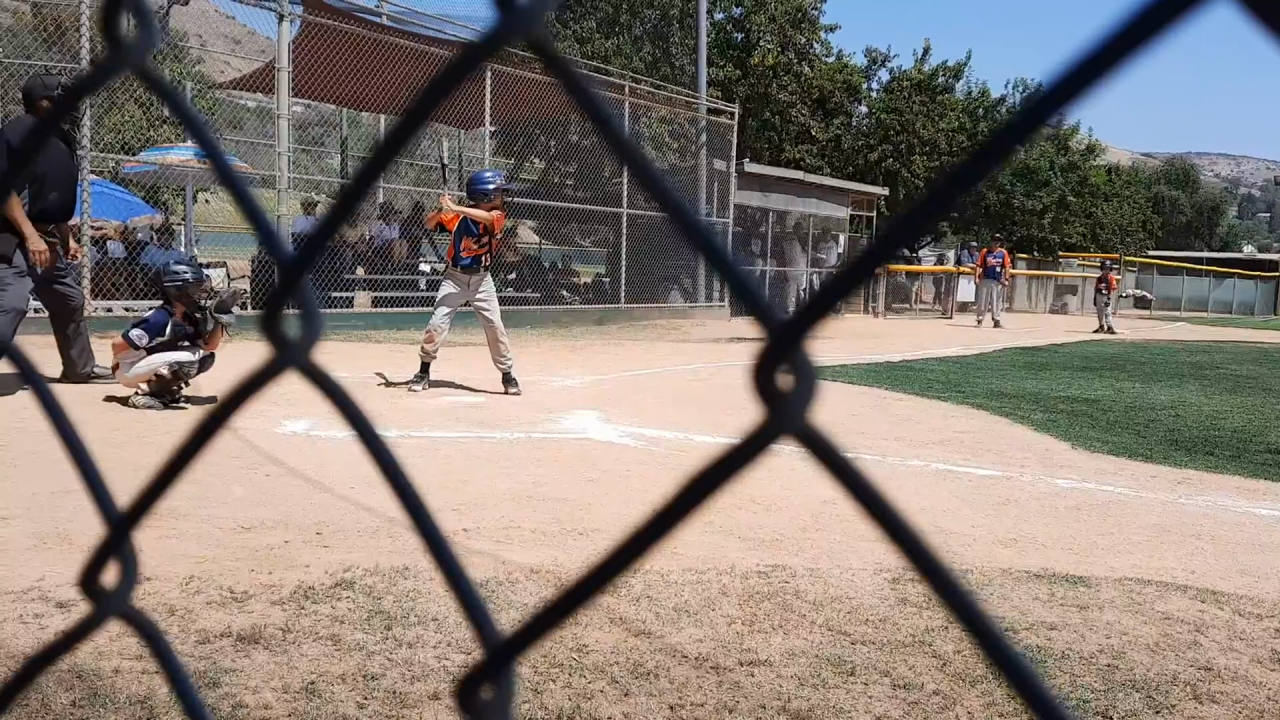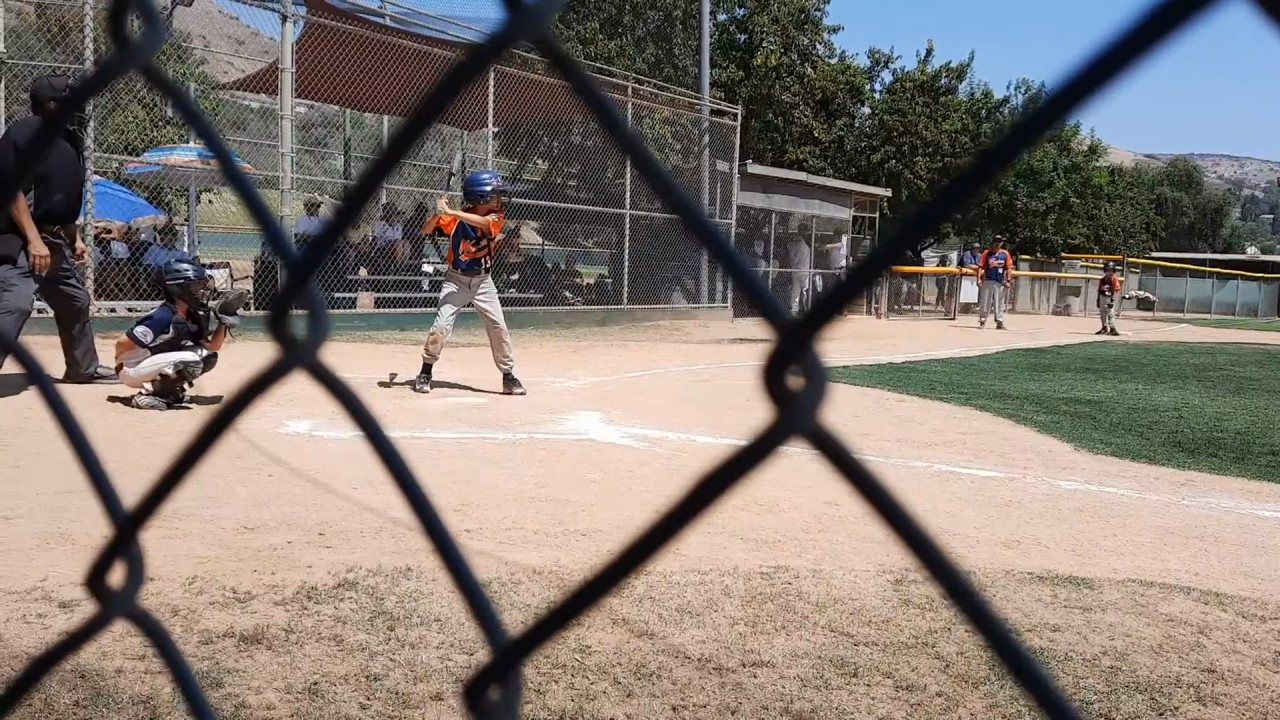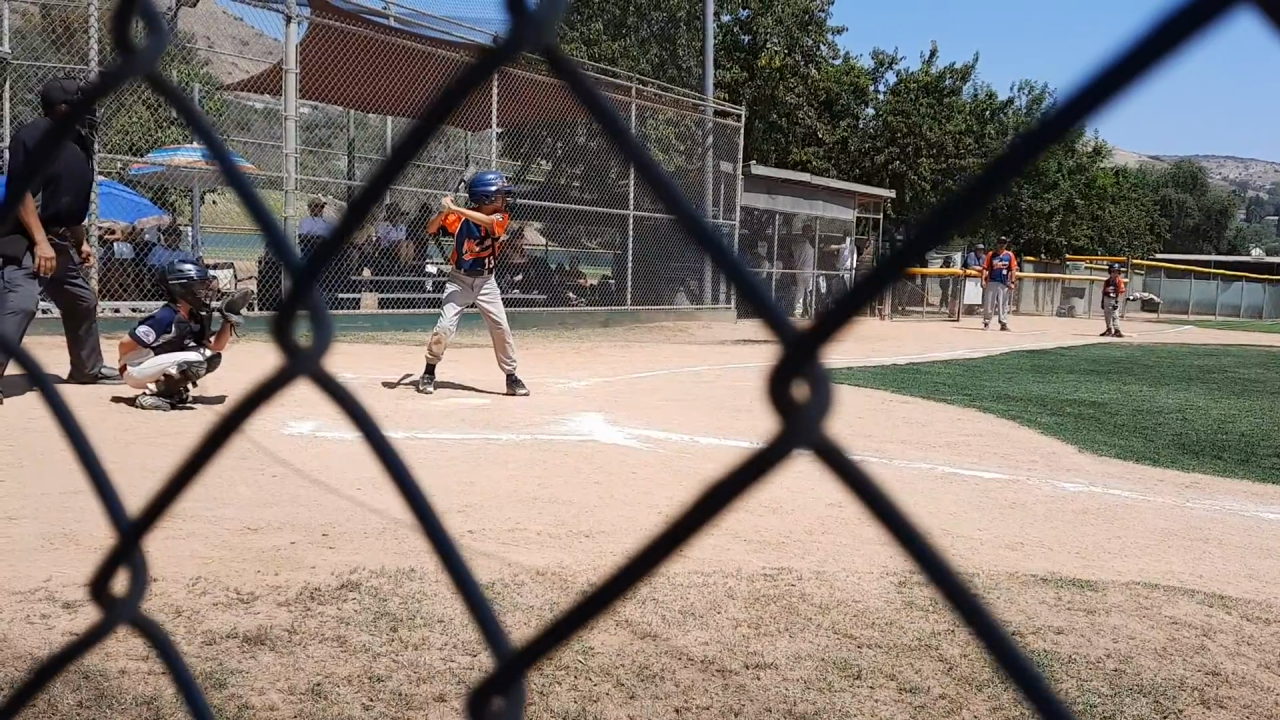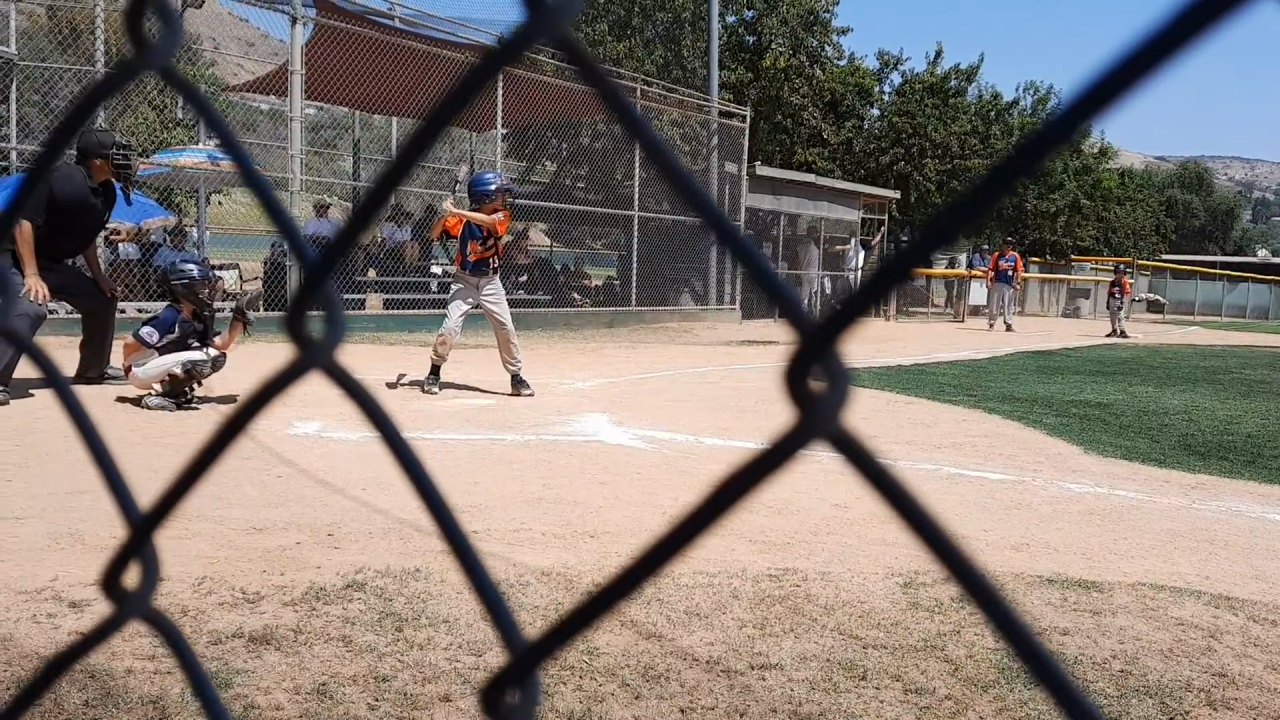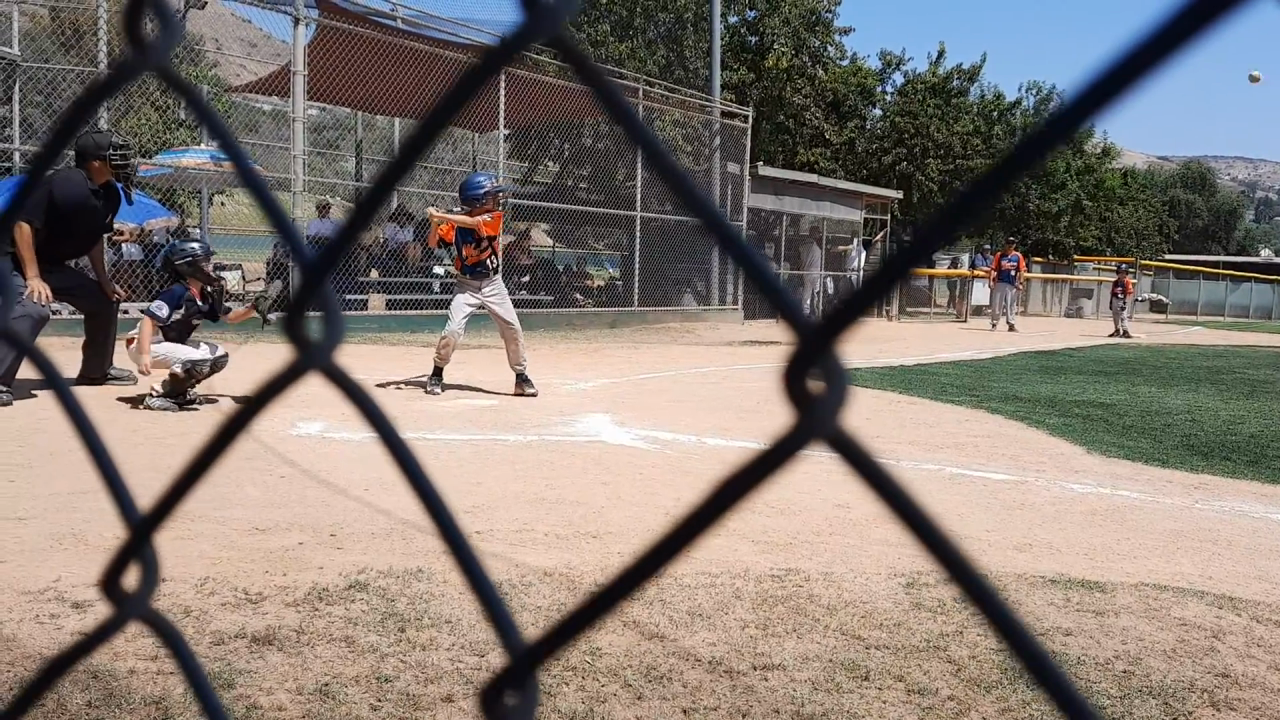
dt=0.5s
person 1, frame 1
left shoulder: (58, 137)
left wrist: (67, 238)
right wrist: (31, 236)
left hip: (49, 239)
left knee: (71, 301)
left ankle: (80, 367)
person 1, frame 2
left shoulder: (66, 138)
right shoulder: (25, 133)
left wrist: (74, 238)
right wrist: (33, 239)
left hip: (54, 241)
left knee: (76, 301)
left ankle: (83, 367)
person 1, frame 3
left shoulder: (78, 141)
right shoulder: (34, 135)
left wrist: (81, 241)
right wrist: (41, 242)
left hip: (61, 243)
right hip: (27, 242)
left knee: (84, 302)
left ankle: (88, 369)
person 1, frame 4
left shoulder: (107, 192)
right shoulder: (63, 180)
right elbow: (23, 221)
left wrist: (99, 276)
right wrist: (31, 274)
left hip: (53, 262)
left knee: (102, 299)
right knee: (30, 306)
left ankle: (93, 369)
person 1, frame 5
left shoulder: (110, 194)
right shoulder: (64, 183)
left elbow: (95, 237)
right elbow: (23, 224)
left wrist: (103, 280)
right wrist: (33, 277)
left hip: (55, 264)
left knee: (104, 301)
right knee: (33, 309)
left ankle: (96, 371)
person 2, frame 1
left shoulder: (498, 215)
right shoulder: (457, 215)
left elbow: (487, 218)
right elbow: (429, 225)
left wrist: (455, 208)
right wrist: (442, 210)
left hip: (482, 280)
right hip: (455, 277)
left knee: (495, 327)
right knee: (437, 324)
left ankle: (507, 375)
right ankle: (423, 372)
person 2, frame 2
left shoulder: (496, 217)
right shoulder: (456, 217)
left elbow: (482, 222)
right elbow: (426, 230)
left wrist: (450, 212)
right wrist: (439, 212)
left hip: (483, 281)
right hip: (456, 280)
left knee: (498, 328)
right knee: (441, 326)
left ankle: (508, 376)
right ankle: (425, 372)
person 2, frame 3
left shoulder: (501, 218)
right shoulder: (460, 216)
left elbow: (486, 221)
right elbow: (431, 229)
left wrist: (455, 208)
right wrist: (444, 211)
left hip: (486, 282)
right hip: (459, 280)
left knee: (501, 328)
right knee: (444, 327)
left ankle: (511, 377)
right ankle: (429, 372)
person 2, frame 4
left shoulder: (502, 216)
right shoulder: (462, 219)
left elbow: (488, 221)
right elbow: (434, 234)
left wrist: (456, 212)
right wrist: (446, 214)
left hip: (491, 282)
right hip: (464, 281)
left knee: (506, 329)
right knee: (450, 327)
left ankle: (516, 378)
right ankle: (434, 374)
person 2, frame 5
left shoulder: (495, 217)
right shoulder: (456, 222)
left elbow: (473, 223)
right elbow: (432, 244)
left wrist: (441, 215)
right wrist: (435, 221)
left hip: (493, 284)
right hip: (466, 285)
left knee: (513, 328)
right knee: (452, 331)
left ankle: (521, 378)
right ankle: (436, 375)
person 3, frame 1
left shoulder: (189, 318)
right shoulder: (160, 319)
left elbow: (209, 346)
right elbow: (117, 345)
right wrist: (128, 359)
left hip: (152, 363)
right hip: (128, 370)
left knee: (205, 356)
right knee: (185, 361)
left ankle: (161, 390)
right ankle: (144, 393)
person 3, frame 2
left shoulder: (192, 317)
right shoulder: (163, 317)
left elbow: (212, 346)
right elbow: (123, 343)
right wrist: (122, 363)
left hip: (156, 364)
right hip: (131, 370)
left knee: (208, 356)
right knee: (190, 362)
left ankle: (166, 390)
right ankle: (147, 394)
person 3, frame 3
left shoulder: (195, 317)
right shoulder: (166, 317)
left elbow: (216, 346)
right elbow: (126, 343)
left wrist: (229, 318)
right wrist: (125, 366)
left hip: (159, 366)
right hip: (136, 371)
left knee: (212, 357)
right knee: (194, 362)
left ankle: (171, 390)
right ankle: (151, 394)
person 3, frame 4
left shoulder: (199, 317)
right shoulder: (169, 317)
left elbow: (221, 344)
right elbow: (130, 344)
left wrist: (239, 318)
right wrist: (129, 367)
left hip: (163, 365)
right hip: (142, 371)
left knee: (216, 357)
right knee: (200, 361)
left ankle: (176, 391)
right ankle: (157, 395)
person 3, frame 5
left shoulder: (206, 296)
right shoulder: (177, 292)
left elbow: (230, 316)
right elbow: (148, 321)
left wrist: (253, 308)
right wrist: (145, 354)
left hip: (169, 345)
right hip: (146, 346)
left knee: (219, 356)
right knee: (198, 361)
left ankle: (176, 390)
right ankle: (158, 395)
